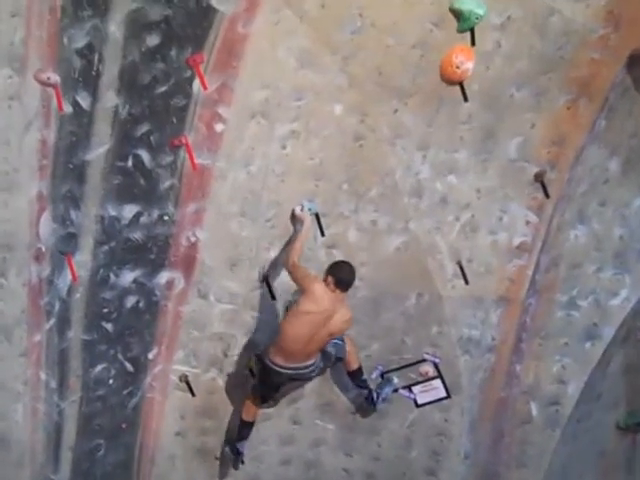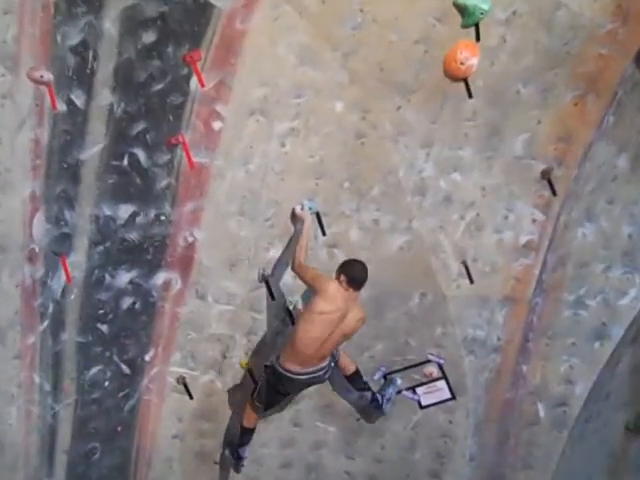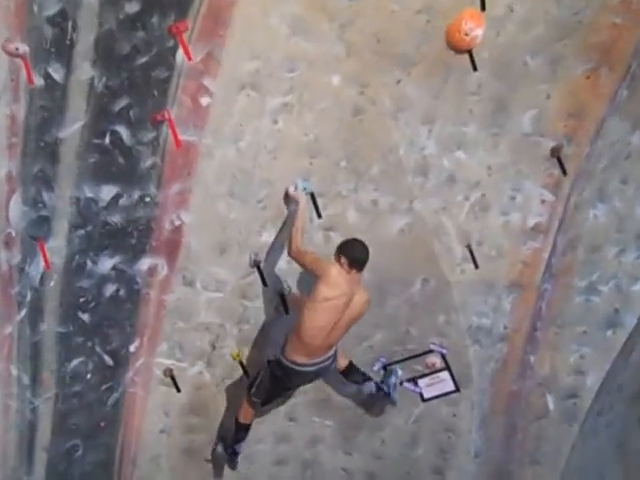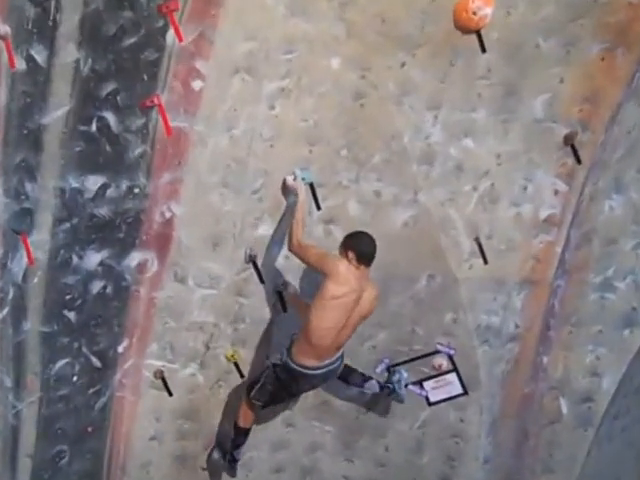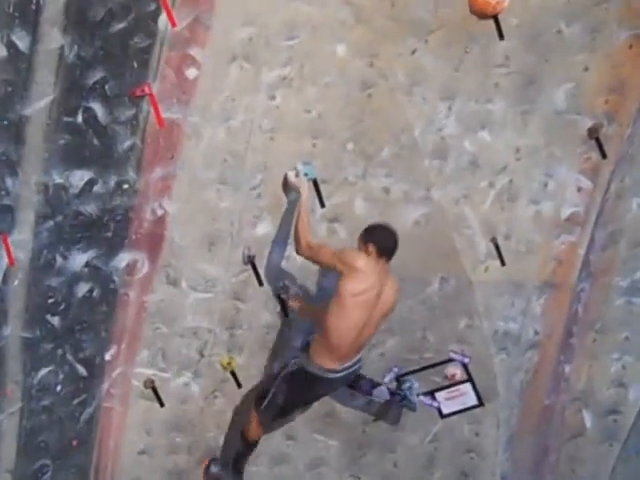
dt=0.2s
person 1, frame 1
left shoulder: (315, 289)
right shoulder: (346, 317)
left hip: (274, 366)
right hip: (308, 368)
left knee: (255, 399)
right knee: (345, 344)
right ankle: (367, 394)
person 1, frame 2
left shoulder: (330, 289)
right shoulder: (359, 316)
left hip: (286, 374)
right hip: (319, 372)
left knee: (255, 405)
right ankle: (371, 396)
person 1, frame 3
left shoulder: (333, 274)
right shoulder: (364, 299)
left elbow: (295, 249)
left wrist: (301, 204)
right wrist: (304, 304)
left hip: (292, 367)
right hip: (324, 363)
left knee: (253, 399)
left ankle: (233, 449)
person 1, frame 4
left shoulder: (341, 270)
right shoulder: (372, 295)
left elbow: (296, 244)
left wrist: (299, 196)
right wrist: (298, 302)
left hip: (299, 370)
right hip: (331, 366)
left knee: (251, 400)
left ankle: (232, 456)
person 1, frame 5
left shoulder: (358, 264)
right shoulder: (392, 289)
left elbow: (304, 246)
left wrist: (303, 194)
right wrist: (304, 308)
left hip: (318, 373)
right hip: (351, 368)
left knee: (261, 411)
